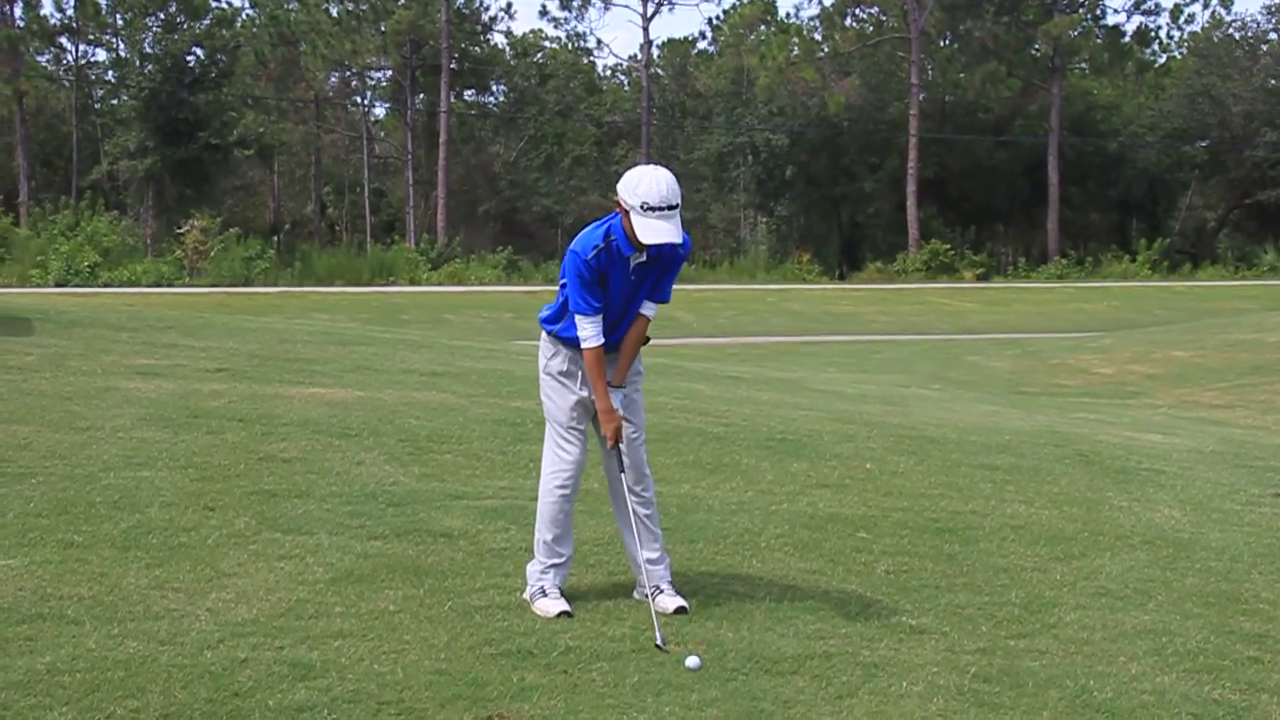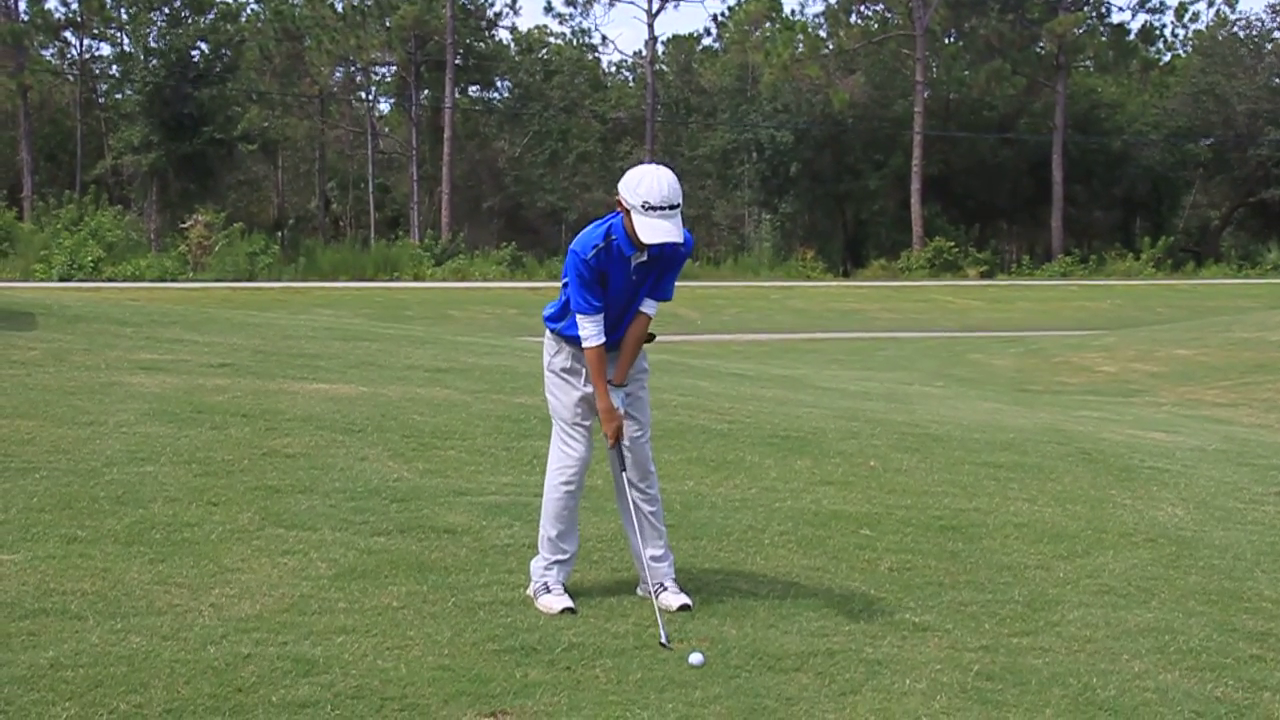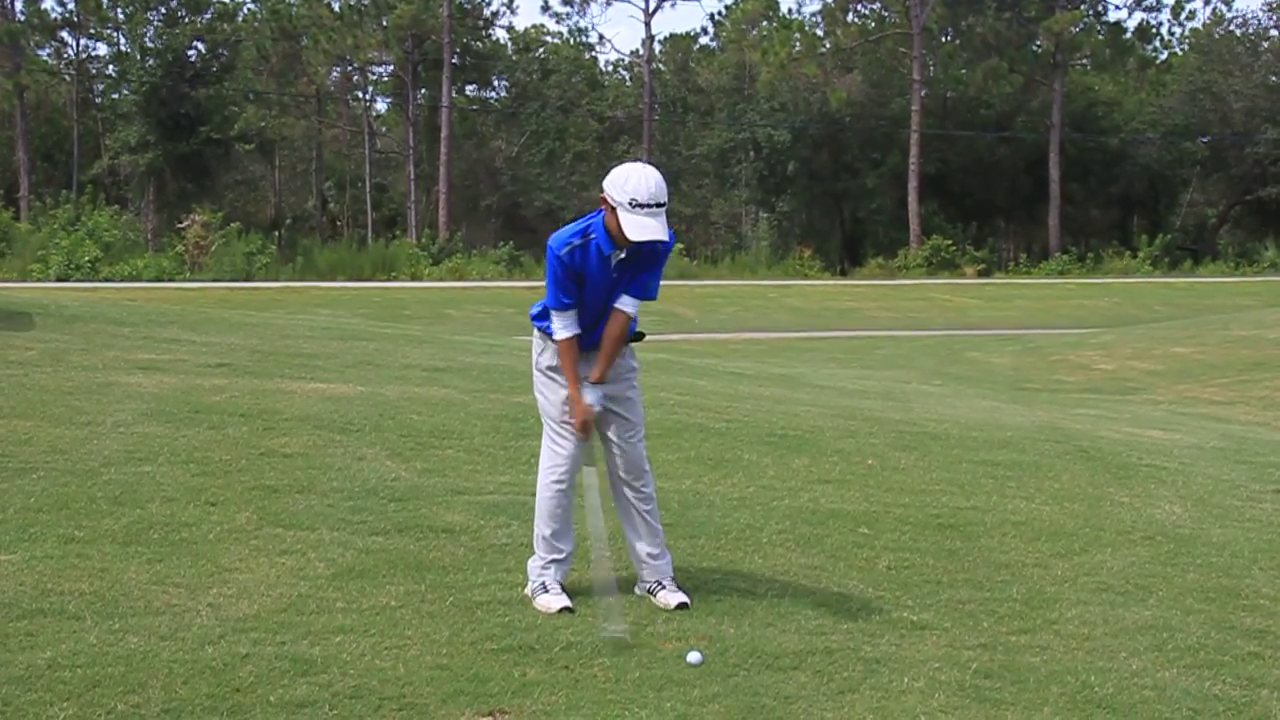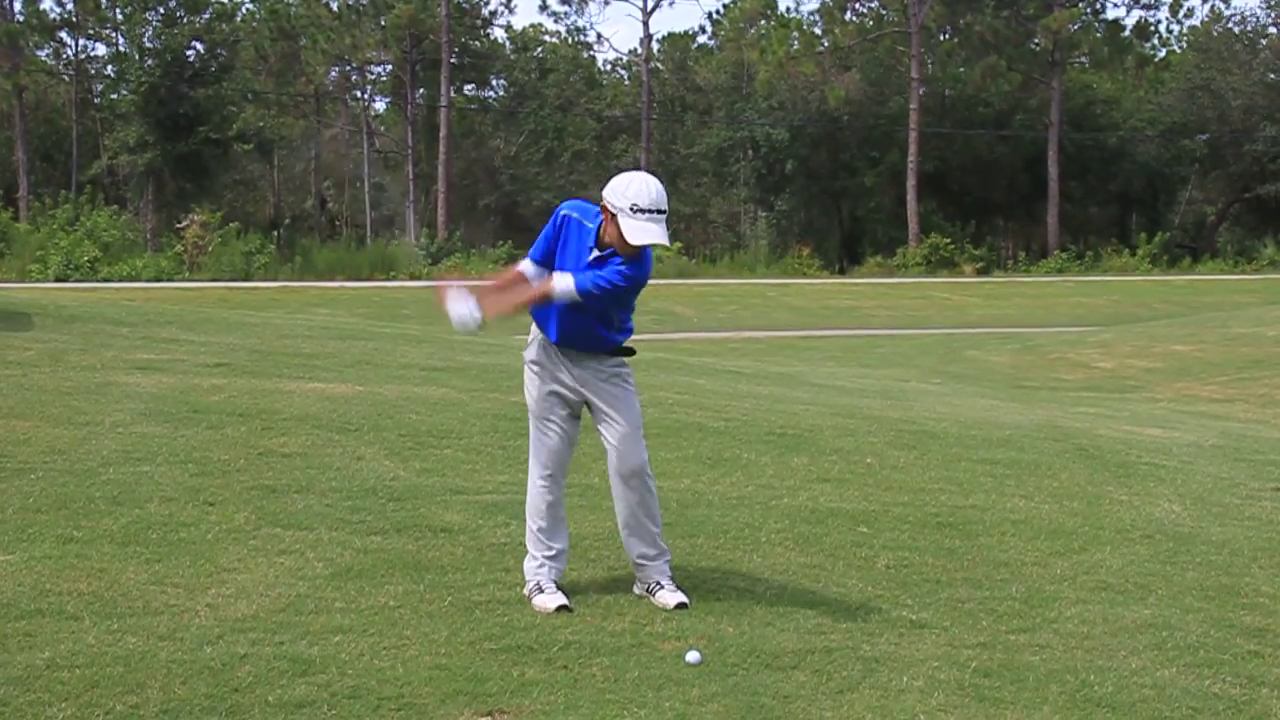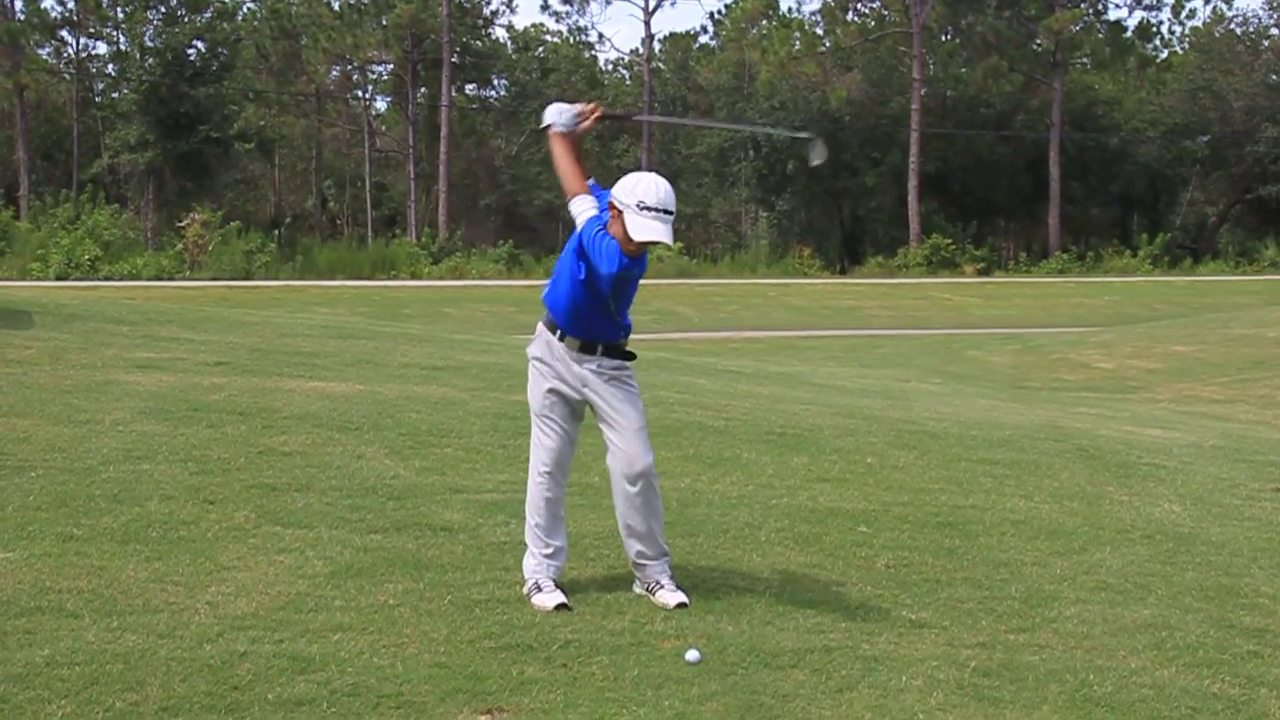
dt=0.3s
person 1, frame 1
left shoulder: (674, 247)
right shoulder: (587, 251)
left elbow: (643, 315)
right elbow: (588, 334)
left wrist: (617, 387)
right wrist: (603, 406)
left hip: (621, 357)
right hip: (567, 356)
left knee: (633, 465)
right knee: (564, 464)
left ankle: (654, 577)
right ankle: (544, 579)
person 1, frame 2
left shoulder: (676, 245)
right shoulder: (587, 250)
left elbow: (644, 314)
right elbow: (590, 332)
left wrist: (619, 386)
right wrist: (604, 405)
left hip: (626, 355)
right hip: (572, 353)
left knee: (638, 463)
right knee: (571, 460)
left ankle: (657, 575)
right ankle: (548, 575)
person 1, frame 3
left shoulder: (656, 245)
right shoulder: (567, 246)
left elbow: (622, 314)
right elbow: (562, 326)
left wrist: (596, 385)
right wrist: (573, 396)
left hip: (615, 356)
right hip: (561, 354)
left knee: (631, 464)
right knee: (560, 463)
left ankle: (655, 574)
right ankle: (544, 575)
person 1, frame 4
left shoulder: (633, 267)
right shoulder: (571, 216)
left elbow: (556, 290)
right elbow: (531, 269)
left wrist: (480, 307)
right wrist: (480, 293)
left hip: (604, 366)
right hip: (550, 353)
left knee: (631, 464)
right knee: (547, 466)
left ankle: (654, 573)
right ankle: (542, 575)
person 1, frame 5
left shoulder: (618, 265)
right shoulder: (607, 206)
left elbow: (578, 192)
right elbow: (582, 188)
left wrist: (562, 129)
right wrist: (564, 133)
left hip: (604, 363)
right hip: (552, 349)
left knee: (635, 464)
right knee: (549, 463)
left ankle: (651, 571)
right ankle: (541, 572)
